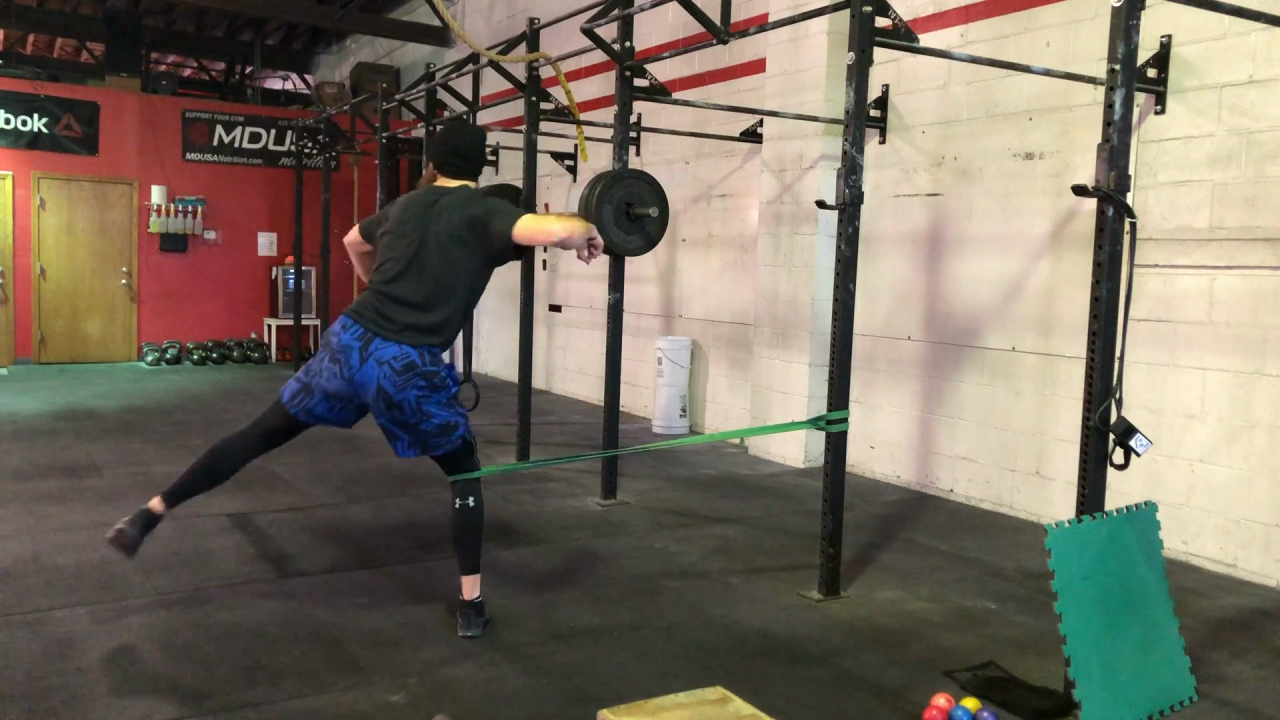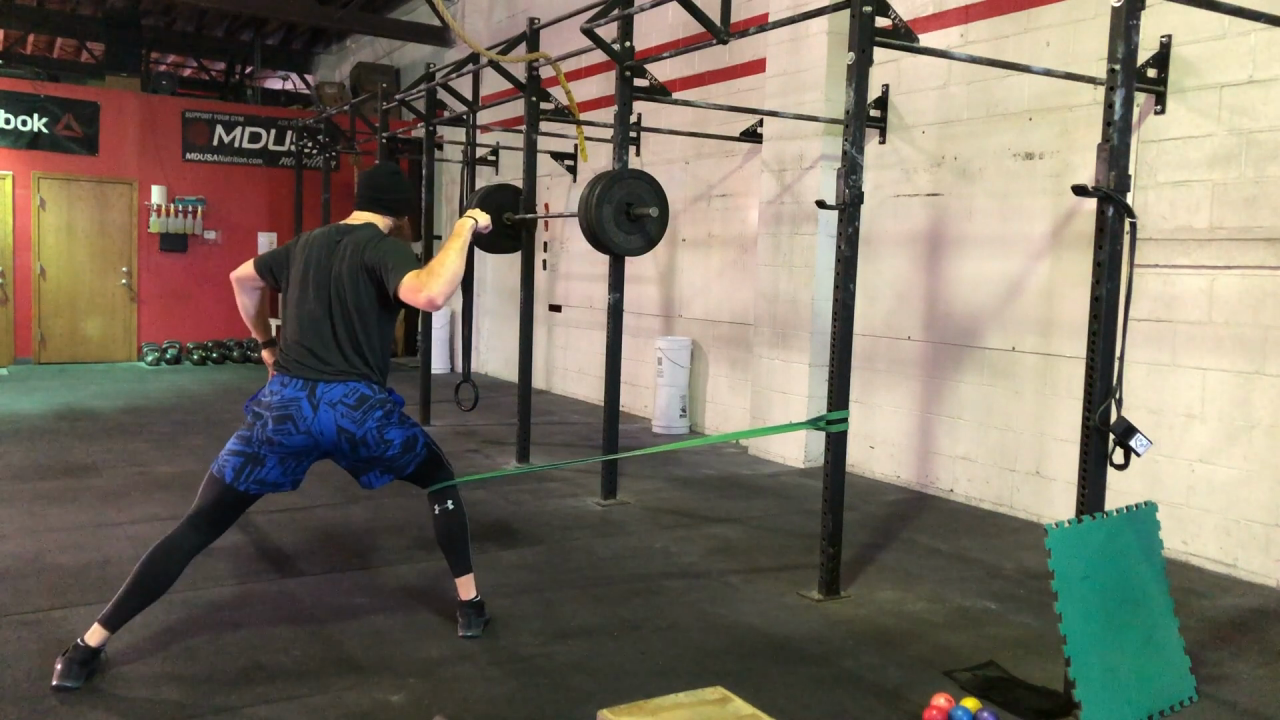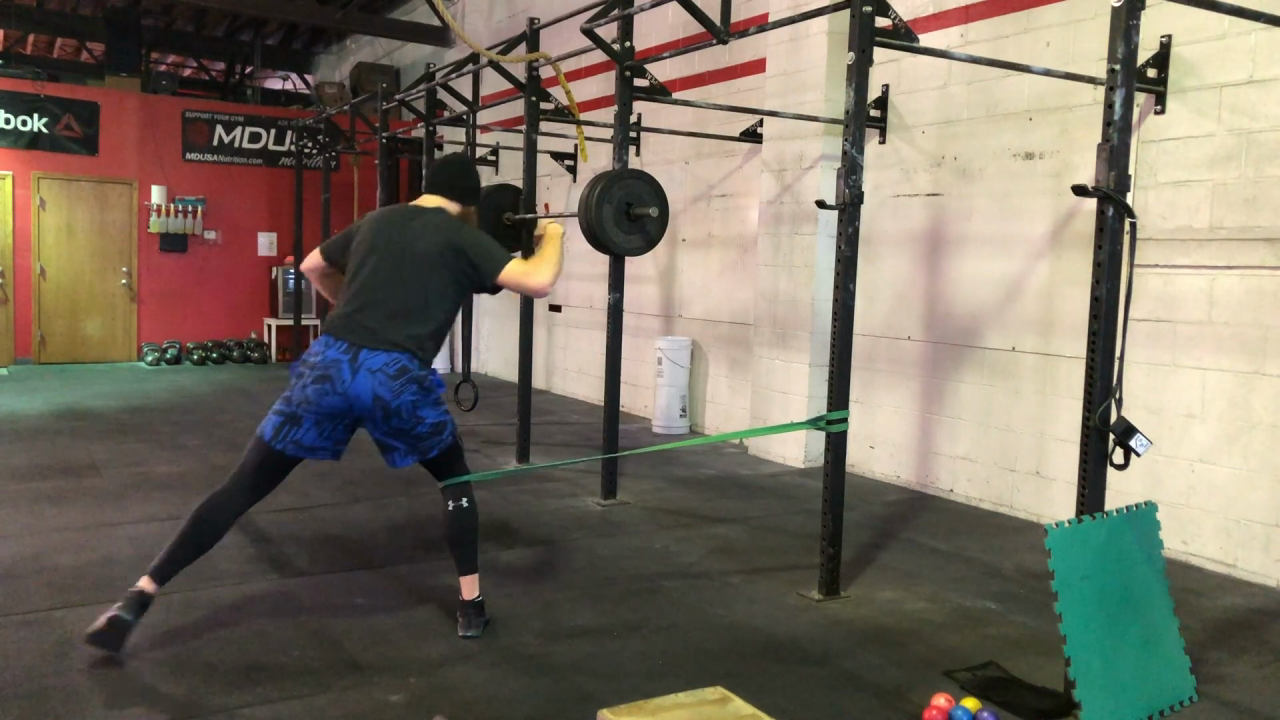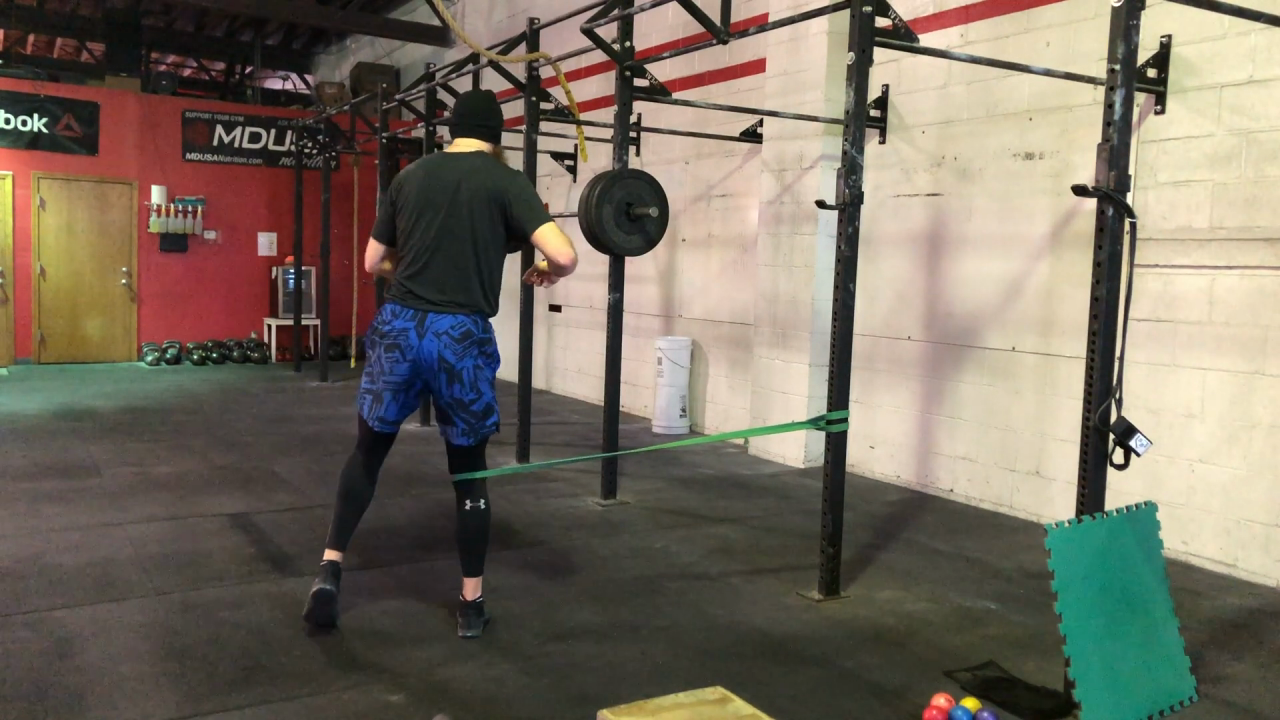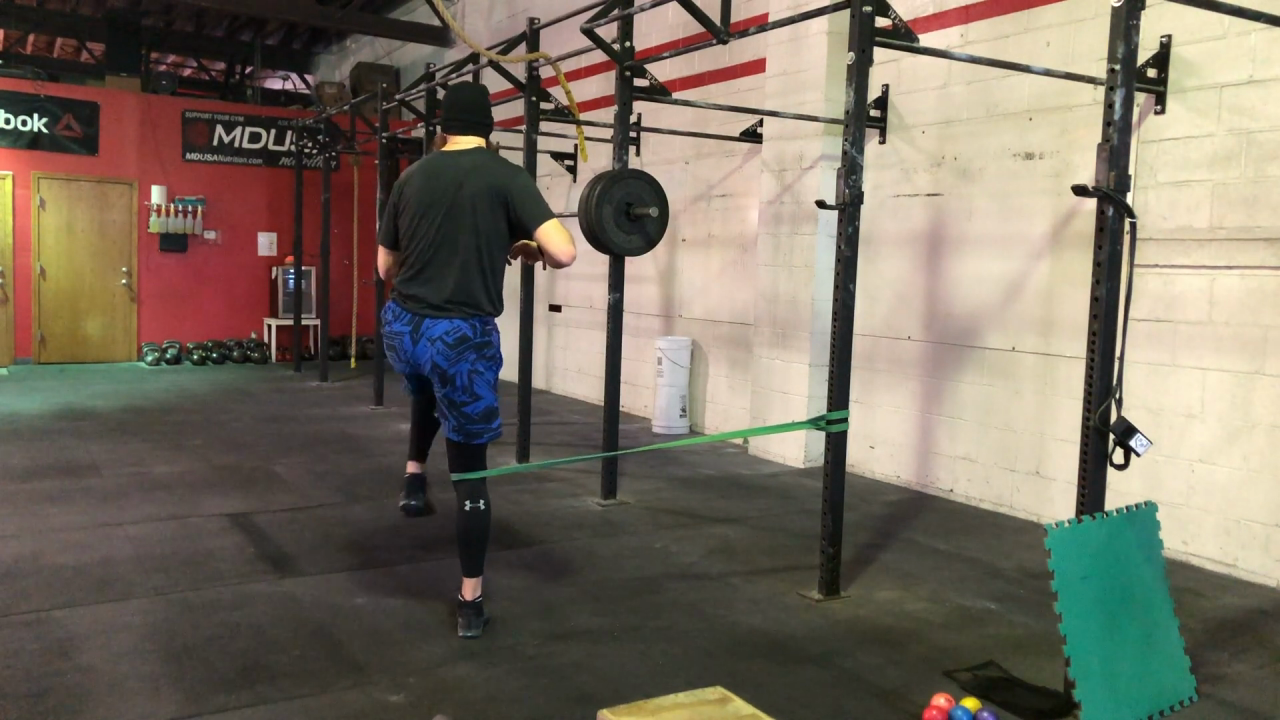
dt=0.7s
person 1, frame 1
left shoulder: (405, 206)
right shoulder: (484, 210)
left elbow: (355, 245)
right elbow: (554, 230)
right wrist: (589, 233)
left hip: (348, 342)
right hip: (410, 369)
left knee: (256, 438)
right knee: (465, 477)
left ankle: (148, 516)
right ankle: (471, 608)
person 1, frame 2
left shoulder: (307, 244)
right shoulder: (383, 248)
left elbow: (242, 278)
right elbow: (430, 294)
left wrist: (267, 345)
right wrist: (463, 230)
left hip: (284, 403)
right hip: (356, 409)
left knee: (198, 527)
right knee: (439, 479)
left ankle: (87, 648)
right ankle: (470, 607)
person 1, frame 3
left shoulder: (376, 222)
right shoulder: (461, 237)
left elbow: (312, 266)
right elbow: (538, 282)
right wrist: (552, 238)
left hip: (328, 364)
right hip: (397, 377)
left knee: (245, 486)
right knee: (454, 476)
left ankle: (137, 600)
right ankle: (469, 606)
person 1, frame 4
left shoulder: (410, 176)
right shoulder: (505, 181)
left elbow: (372, 261)
right elbow: (563, 254)
right wrist: (548, 274)
left hip: (397, 326)
right hip: (462, 337)
left knee: (369, 451)
right knee: (468, 471)
left ankle: (329, 572)
right ankle: (471, 605)
person 1, frame 5
left shoulder: (411, 176)
right shoulder: (505, 177)
left elbow: (385, 266)
right elbow: (564, 253)
right wrist: (532, 252)
left hip: (402, 327)
right hip: (464, 337)
left knee: (426, 391)
right knee: (469, 470)
left ankle: (414, 481)
right ankle: (470, 603)
